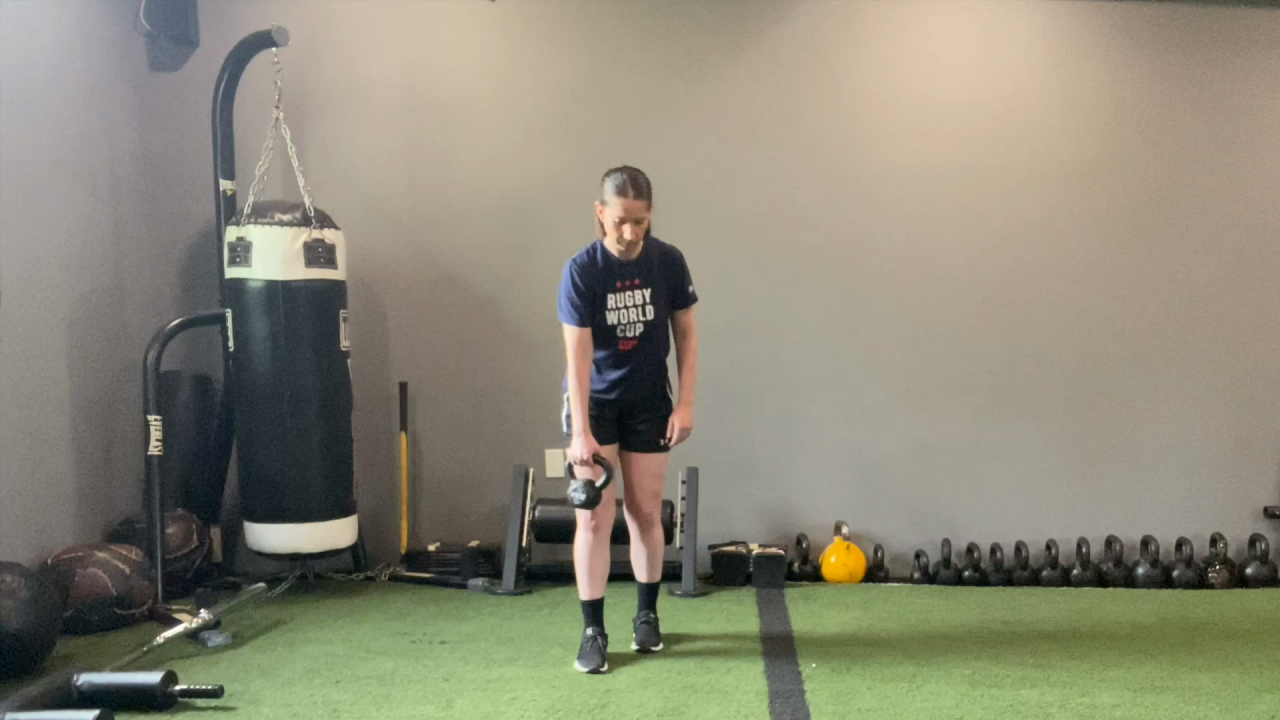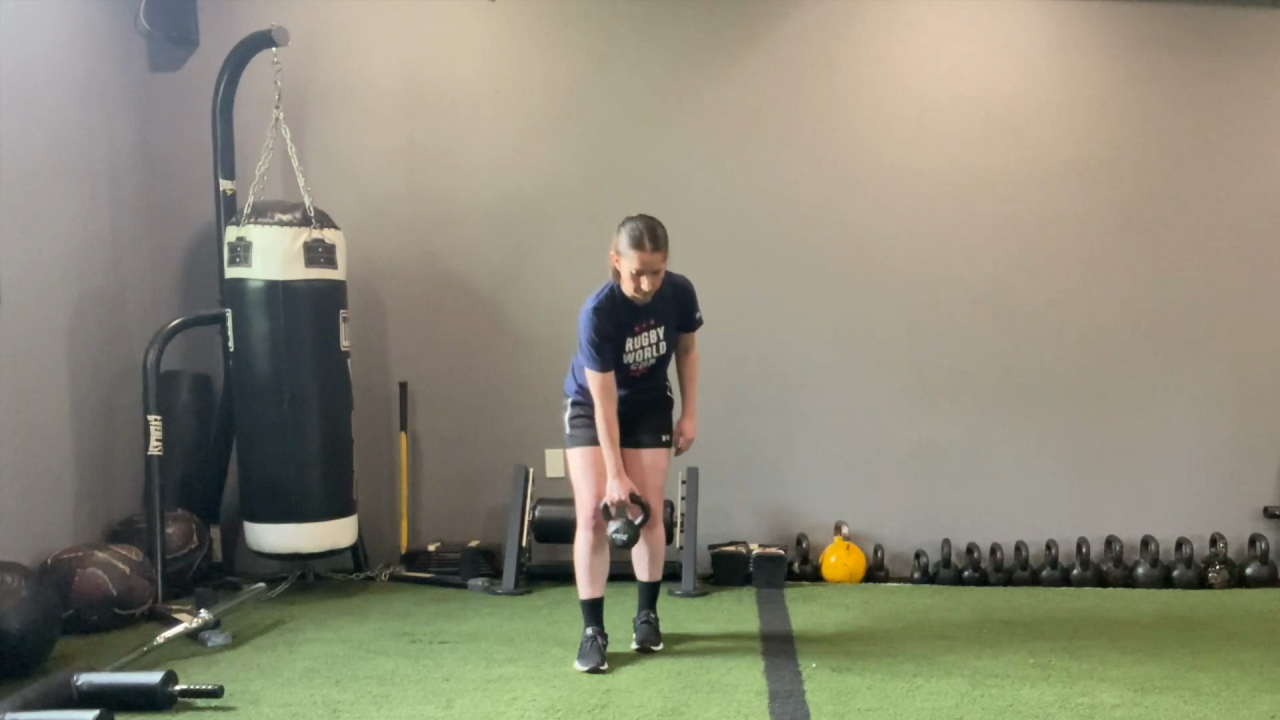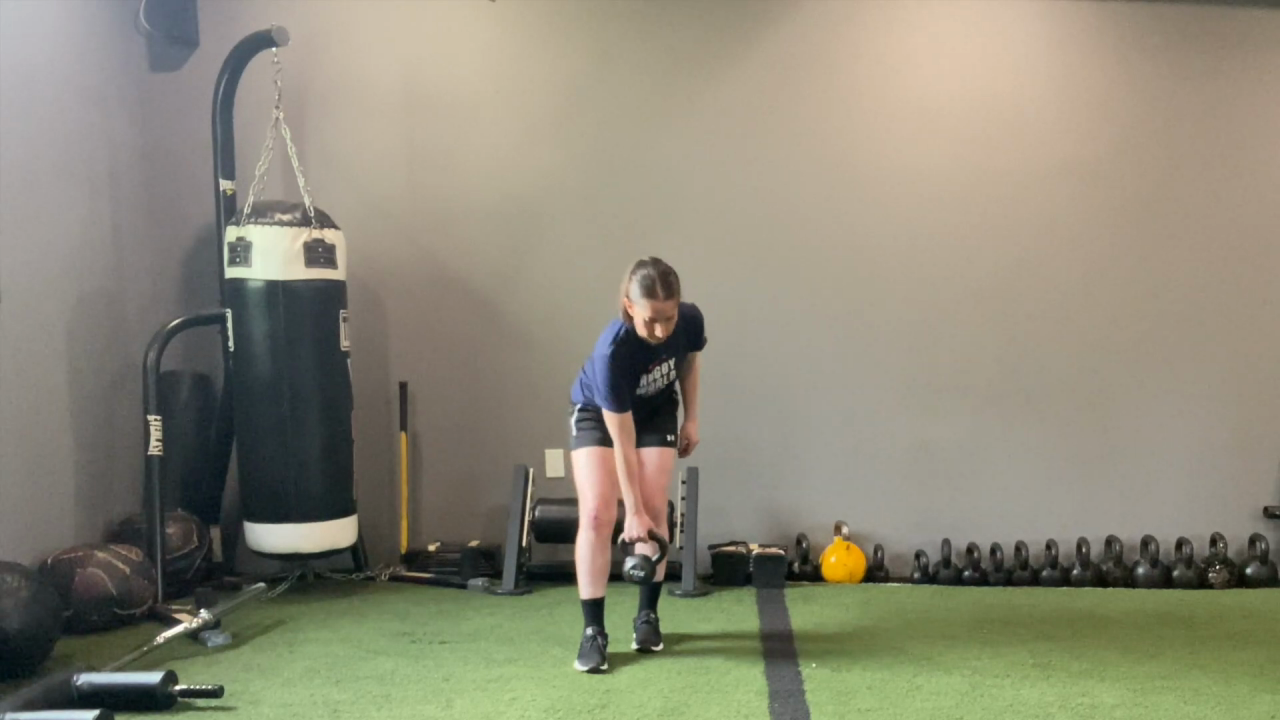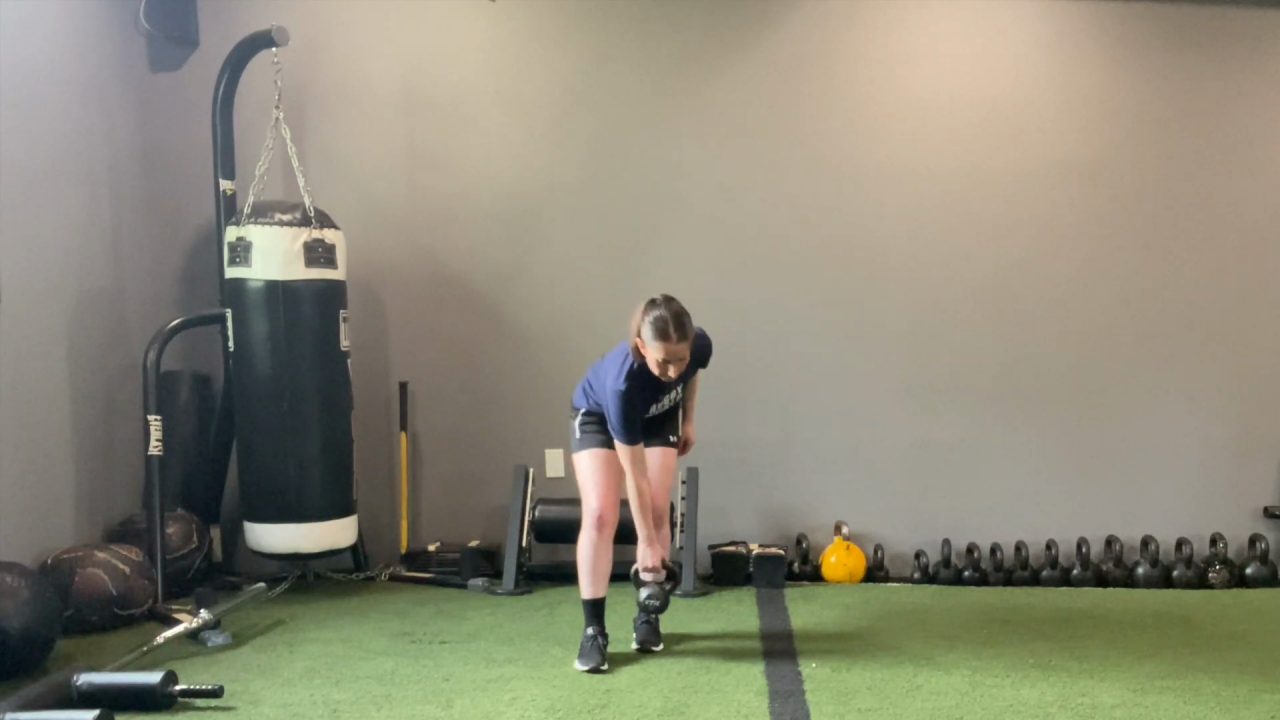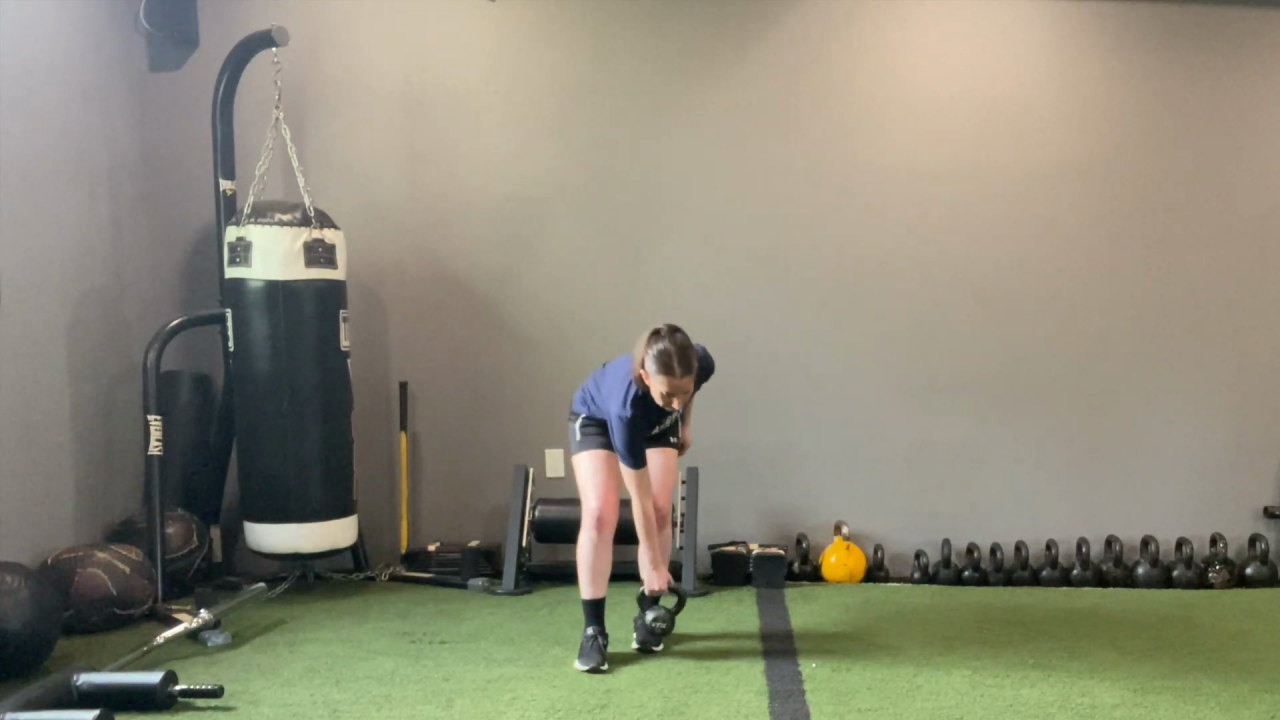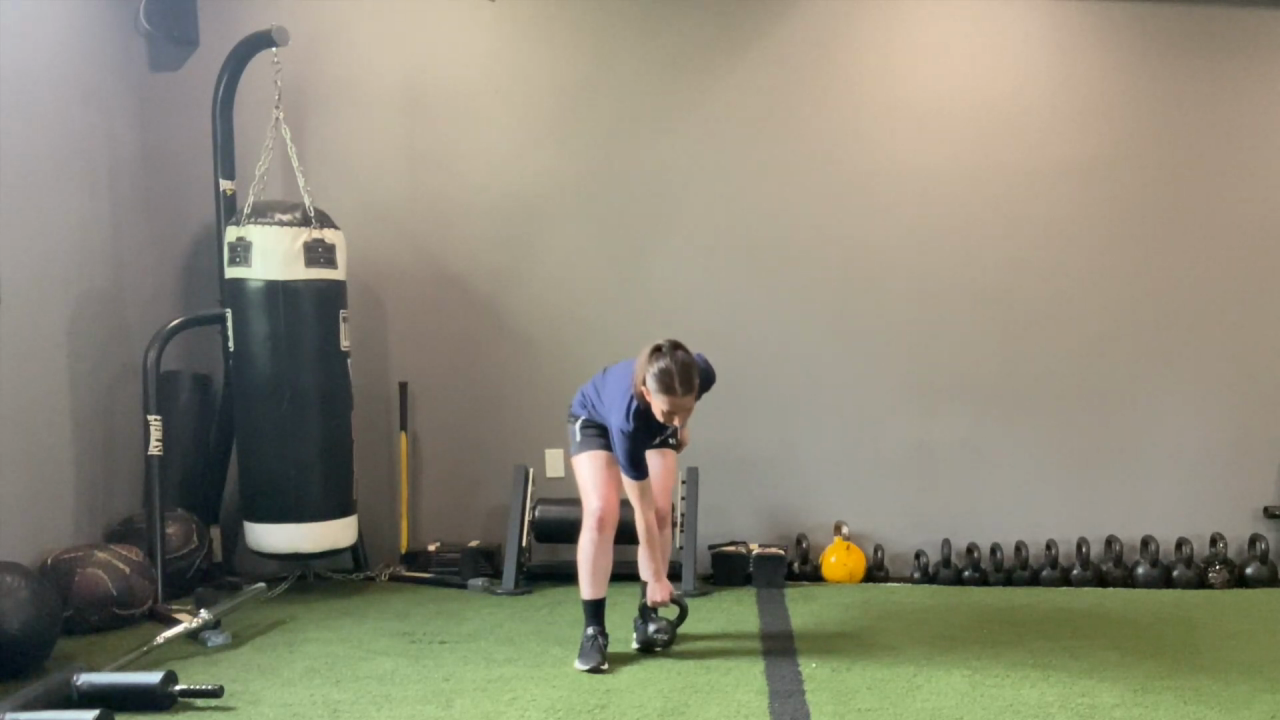
dt=0.5s
person 1, frame 1
left shoulder: (668, 262)
right shoulder: (581, 270)
left elbow: (685, 335)
right elbow: (577, 355)
left wrist: (685, 402)
right wrist: (580, 433)
left hip: (649, 403)
right hip: (594, 403)
left knee: (646, 513)
right knee: (594, 516)
left ankle: (647, 615)
right ankle: (593, 631)
person 1, frame 2
left shoulder: (680, 292)
right shoulder: (598, 311)
left elbow: (686, 351)
right elbow: (604, 401)
left wrist: (689, 413)
right wrist: (615, 474)
left hip: (650, 405)
right hip: (589, 407)
left knee: (649, 511)
right knee: (594, 512)
left ankle: (647, 615)
right ankle: (592, 631)
person 1, frame 3
left shoulder: (691, 320)
right shoulder: (612, 350)
right elbow: (623, 444)
left wrist: (691, 419)
right wrist: (633, 511)
left hip: (656, 412)
right hip: (596, 413)
left knee: (655, 510)
right knee: (597, 514)
left ankle: (647, 615)
right ankle: (593, 631)
person 1, frame 4
left shoulder: (700, 345)
right shoulder: (623, 382)
right elbow: (635, 476)
left wrist: (688, 421)
right wrist: (646, 543)
left hip: (657, 419)
right hip: (597, 416)
left knee: (658, 509)
right knee: (599, 513)
left ankle: (648, 617)
right ankle: (593, 631)
person 1, frame 5
left shoulder: (702, 364)
right shoulder: (627, 404)
right elbow: (640, 499)
left wrist: (685, 426)
right wrist: (654, 565)
left hip: (657, 426)
right hip: (595, 420)
left knee: (662, 508)
right knee: (600, 513)
left ankle: (648, 615)
right ankle: (593, 631)
person 1, frame 6
left shoulder: (701, 374)
right shoulder: (629, 416)
right elbow: (641, 510)
left wrist: (680, 427)
right wrist: (657, 577)
left hip: (654, 429)
right hip: (594, 421)
left knee: (662, 510)
right knee: (601, 513)
right ankle: (593, 630)
